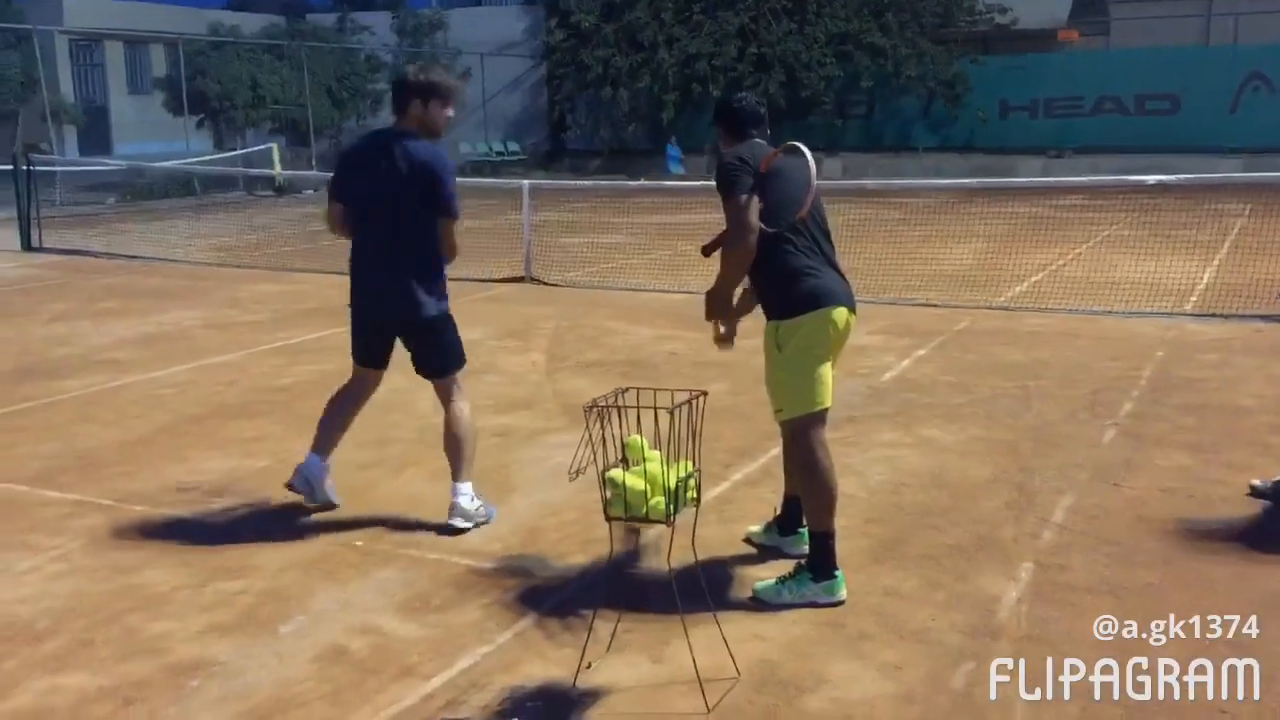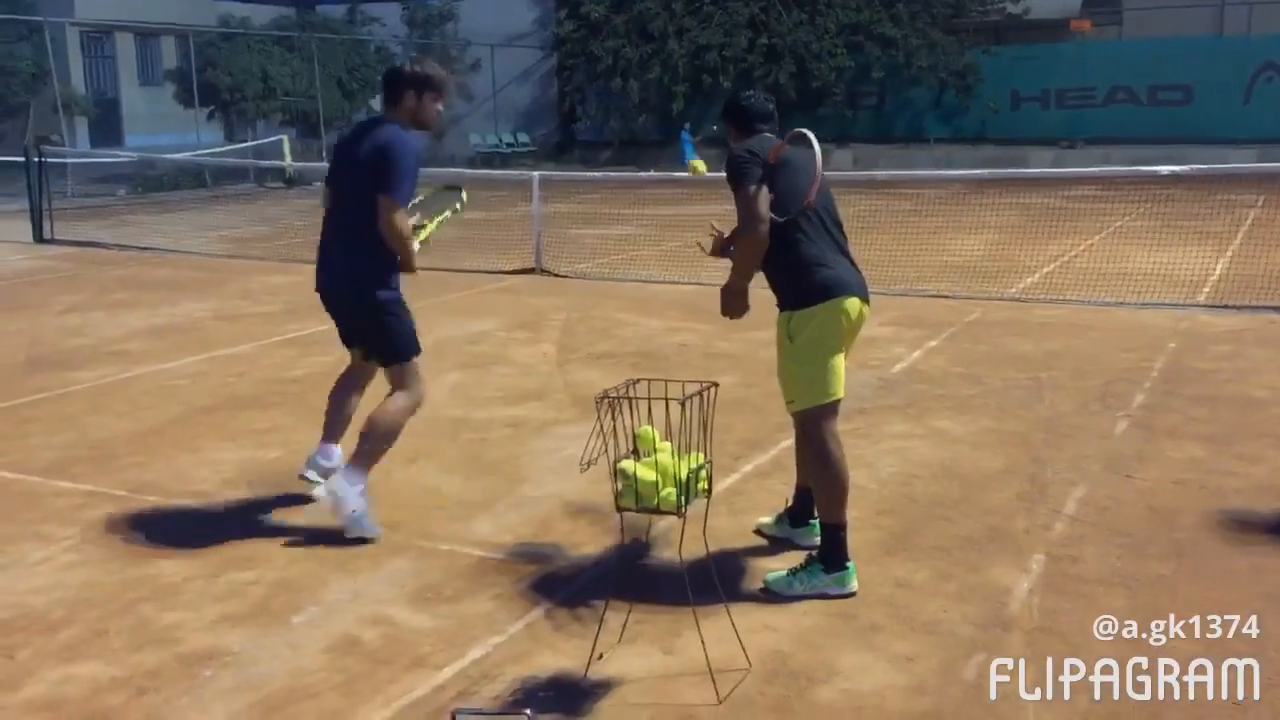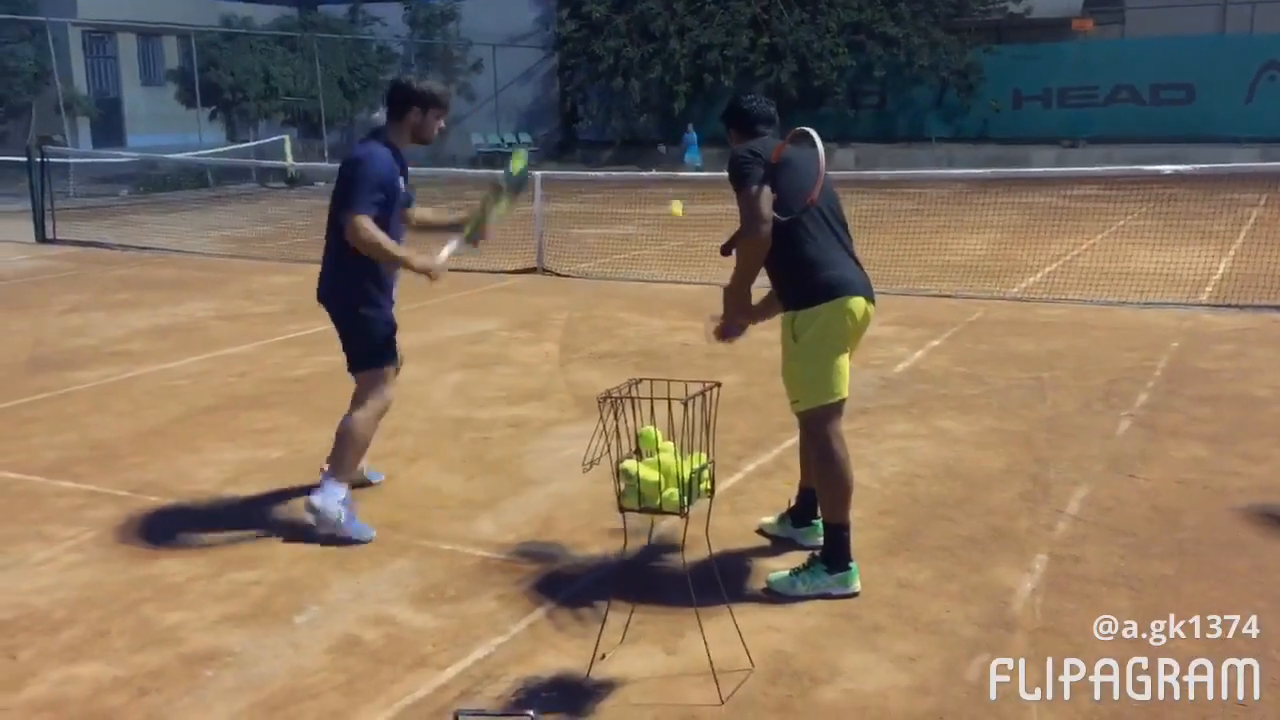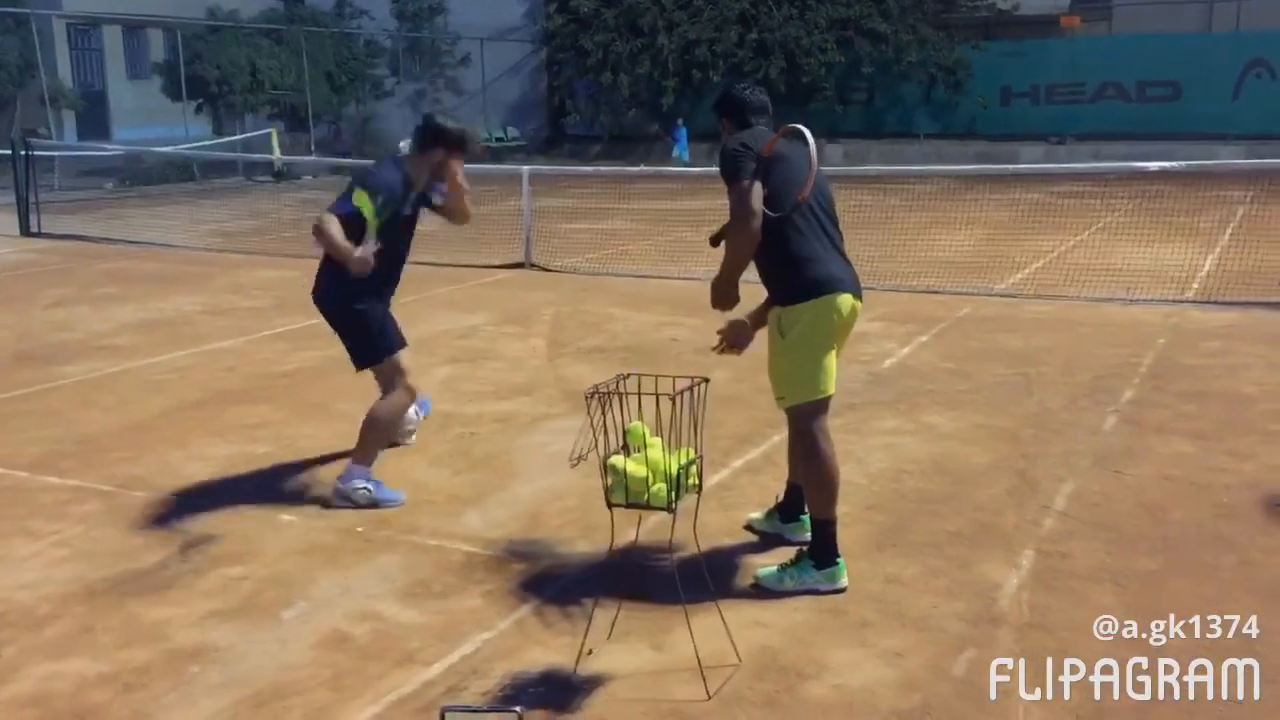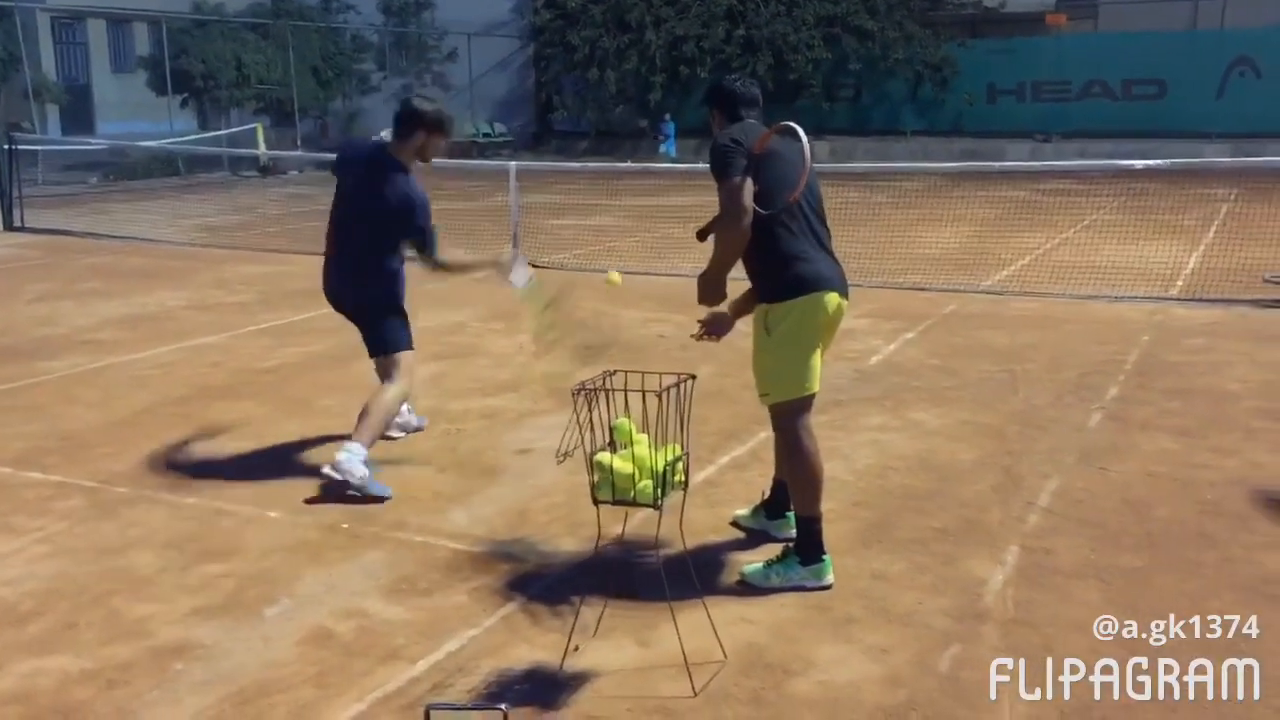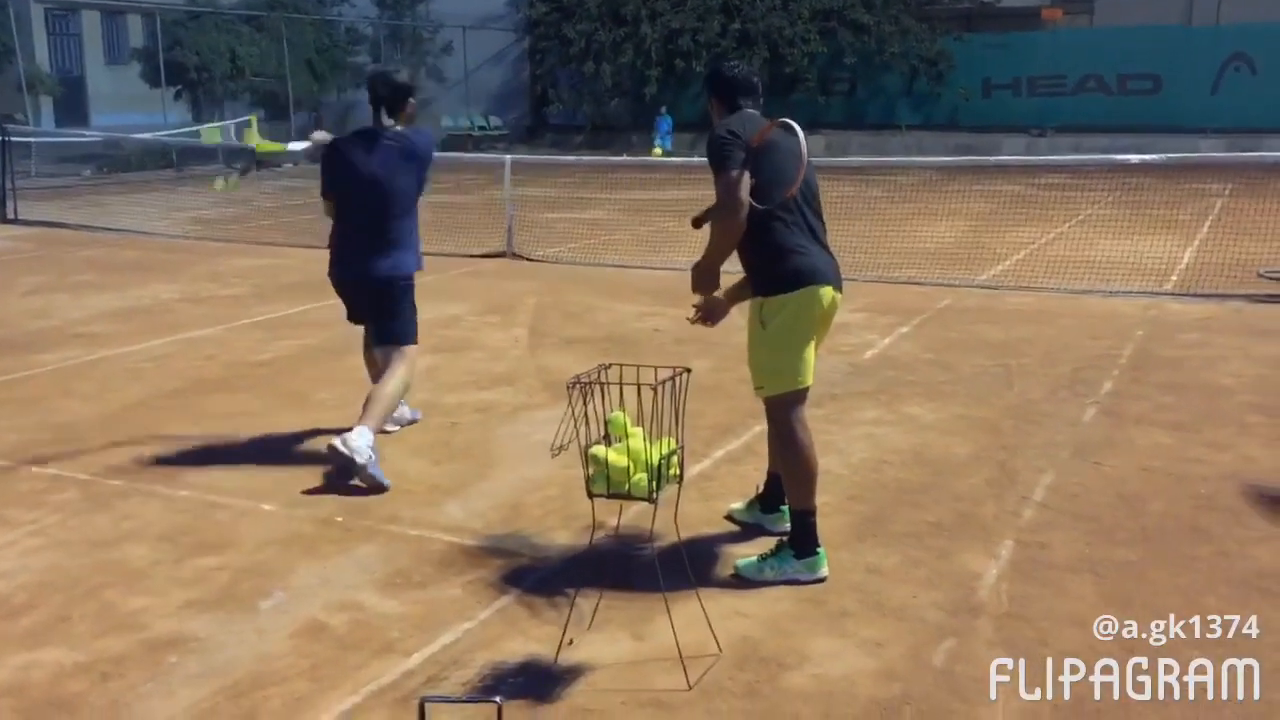
dt=0.3s
person 1, frame 1
left shoulder: (735, 162)
right shoulder: (789, 164)
left elbow: (745, 236)
left wrist: (720, 294)
right wrist: (737, 312)
left hip: (803, 309)
right hip: (832, 300)
left knee: (806, 431)
right knee: (795, 422)
left ankle: (823, 572)
right ankle: (790, 526)
person 1, frame 2
left shoulder: (745, 155)
right shoulder: (797, 156)
left elbow: (758, 226)
left wrist: (735, 286)
right wrist: (738, 252)
left hip: (817, 301)
right hip: (847, 293)
left knee: (819, 422)
right knee: (807, 413)
left ankle: (834, 563)
right ankle: (802, 517)
person 1, frame 3
left shoulder: (748, 156)
right shoulder: (801, 159)
left elbow: (759, 226)
left wrist: (738, 289)
right wrist: (748, 315)
left hip: (823, 301)
right hip: (852, 292)
left knee: (823, 423)
right knee: (812, 414)
left ankle: (837, 564)
right ankle: (805, 516)
person 1, frame 4
left shoulder: (740, 148)
right shoulder: (796, 152)
left elbow: (749, 220)
left wrist: (725, 280)
right wrist: (753, 323)
left hip: (810, 297)
right hip: (840, 290)
left knee: (809, 418)
right knee: (801, 411)
left ankle: (824, 560)
right ankle: (791, 513)
person 1, frame 5
left shoulder: (730, 143)
right shoulder: (785, 148)
left elbow: (739, 217)
left wrist: (713, 277)
right wrist: (733, 312)
left hip: (797, 296)
right hip: (826, 286)
left knee: (792, 415)
right knee: (786, 408)
left ankle: (810, 557)
right ankle: (778, 509)
person 1, frame 6
left shoulder: (728, 135)
right shoulder: (783, 138)
left elbow: (735, 210)
left wrist: (707, 267)
right wrist: (728, 297)
left hip: (790, 288)
right hip: (820, 279)
left knee: (786, 409)
right knee: (780, 403)
left ankle: (804, 549)
right ankle: (772, 503)
person 2, frame 1
left shoulder: (355, 153)
right shoulder: (432, 160)
left elbow: (336, 221)
right elbow: (449, 242)
left hip: (368, 294)
right hip: (420, 299)
left knee: (361, 383)
right knee: (452, 395)
left ankle: (313, 471)
right ankle: (464, 499)
person 2, frame 2
left shoulder: (355, 136)
right shoulder: (401, 145)
right elbow: (390, 219)
right wrist: (408, 253)
left hip: (337, 275)
right hip: (369, 280)
left knee: (363, 365)
right knee: (408, 388)
left ankle: (326, 457)
right ankle: (346, 487)
person 2, frame 3
left shoulder: (388, 156)
right shoulder: (371, 159)
left elbow: (403, 215)
right elbow: (356, 229)
left wrist: (455, 223)
right wrist: (412, 261)
left hip: (363, 289)
right hip: (356, 293)
left knee: (386, 368)
right knee: (378, 393)
left ankle: (344, 461)
right ankle: (330, 499)
person 2, frame 4
left shoulder: (419, 184)
right shoulder: (384, 182)
left elbow: (460, 216)
right elbow: (324, 222)
left wrist: (456, 186)
right wrist: (349, 254)
left hip: (367, 297)
right hip: (347, 297)
left knee: (391, 366)
right knee: (401, 385)
left ankle: (403, 418)
right ankle: (353, 479)
person 2, frame 5
left shoulder: (356, 153)
right shoulder: (408, 196)
right elbow: (433, 261)
right wrist: (475, 263)
left hip: (338, 281)
right hip: (370, 289)
left knee: (389, 346)
right knee: (401, 375)
left ankle: (393, 414)
right ankle: (350, 460)
person 2, frame 6
left shoulder: (341, 149)
right shoulder: (422, 145)
left elbow: (331, 208)
left hip: (345, 269)
right hip: (393, 270)
left knee: (376, 332)
right knee: (401, 363)
left ankle: (389, 409)
right ankle: (359, 439)
